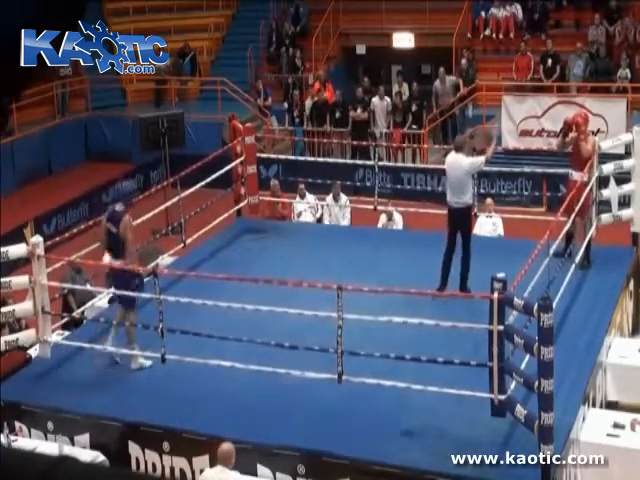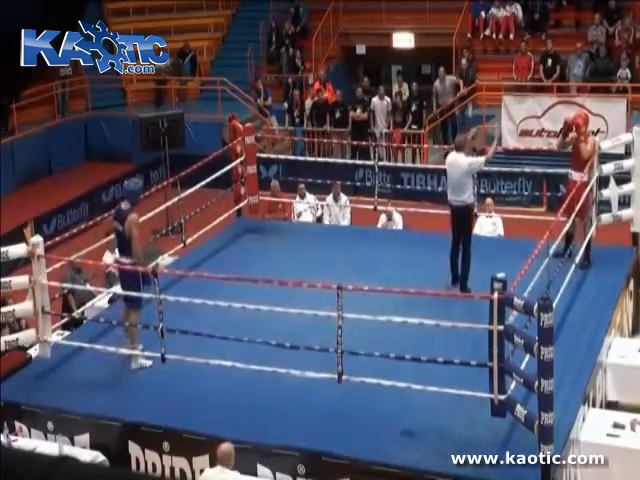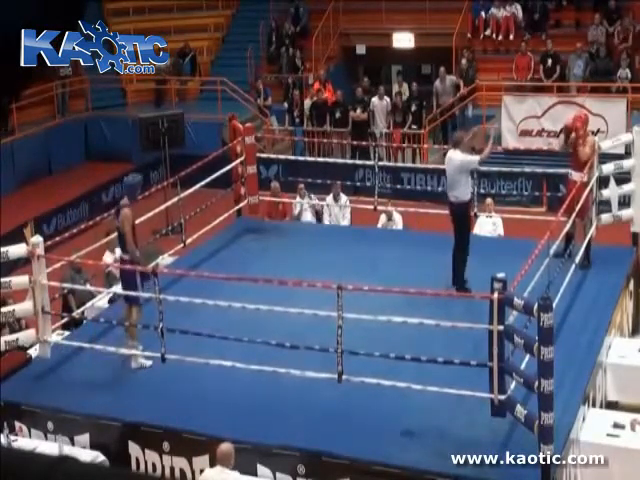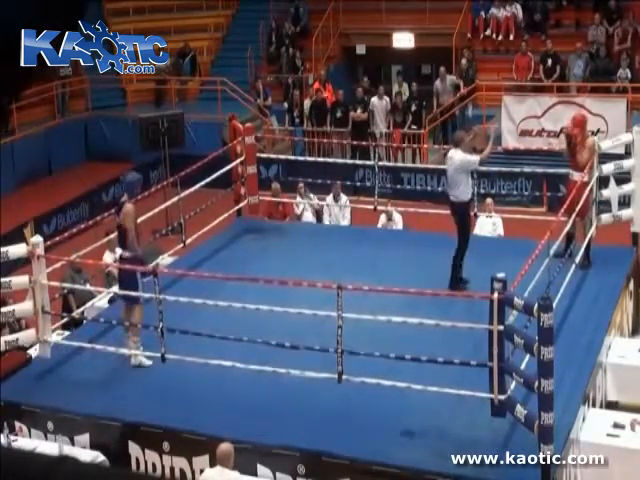
dt=0.4s
person 1, frame 1
left shoulder: (109, 213)
right shoulder: (125, 218)
left elbow: (104, 242)
right elbow: (130, 249)
right wrist: (137, 271)
left hip: (112, 265)
right hip: (124, 268)
left knee: (123, 306)
right knee: (131, 310)
left ankle: (109, 342)
right ankle: (135, 358)
person 1, frame 2
left shoulder: (117, 210)
right shoulder: (132, 217)
right elbow: (136, 248)
left hip: (121, 263)
right hip: (131, 265)
left knee: (127, 305)
right knee: (134, 310)
left ankle: (131, 346)
right ankle: (135, 357)
person 1, frame 3
left shoulder: (121, 207)
right shoulder: (127, 212)
right elbow: (130, 244)
right wrist: (141, 265)
left hip: (124, 261)
right hip: (131, 262)
left knee: (129, 304)
right knee: (136, 307)
left ankle: (131, 345)
right ankle: (135, 356)
person 1, frame 4
left shoulder: (122, 204)
right shoulder: (129, 207)
right elbow: (132, 238)
right wrist: (141, 259)
left hip: (123, 258)
right hip: (131, 259)
left knee: (128, 303)
right knee: (138, 304)
left ankle: (130, 344)
right ankle: (135, 353)
person 2, frame 1
left shoulder: (449, 159)
right shoulder: (468, 163)
left elbow: (456, 149)
right elbow: (487, 156)
left wrist: (466, 136)
right wrist: (494, 140)
left hip: (452, 209)
right hip: (465, 210)
left knee: (449, 248)
right knee: (466, 249)
left ankle: (442, 285)
right ankle: (463, 287)
person 2, frame 2
left shoulder: (450, 158)
right shoulder: (468, 162)
left elbow: (459, 148)
right elbow: (488, 157)
left wrist: (469, 136)
right wrist: (496, 139)
left hip: (453, 207)
right hip: (465, 208)
left knee: (455, 243)
right knee: (466, 248)
left ankle: (454, 278)
right ankle: (463, 286)
person 2, frame 3
left shoulder: (450, 154)
right shoulder: (462, 159)
left elbow: (462, 147)
right elbow: (483, 156)
left wrist: (472, 135)
right wrist: (491, 138)
left hip: (453, 203)
right hip: (462, 205)
left knee: (458, 242)
right knee: (463, 244)
left ankle: (456, 278)
right ankle: (460, 284)
person 2, frame 4
left shoulder: (452, 153)
right shoulder: (462, 159)
left elbow: (463, 147)
right elbow: (483, 156)
left wrist: (472, 136)
right wrist: (492, 138)
left hip: (455, 202)
right hip: (461, 204)
left knee: (462, 241)
right knee: (463, 243)
left ankle: (457, 276)
right ankle: (454, 282)
person 3, frame 1
left shoulder: (590, 139)
right shoulder: (574, 137)
left elbow: (586, 153)
right elbow: (560, 147)
left wrist: (581, 135)
right wrist: (565, 132)
left hip: (584, 181)
right hip: (573, 179)
left knee: (584, 218)
left ankle: (587, 257)
right ankle: (567, 249)
person 3, frame 2
left shoulder: (591, 139)
right shoulder: (574, 137)
left elbow: (585, 155)
right elbow: (560, 147)
left wrist: (581, 136)
right wrist: (565, 132)
left hip: (584, 181)
right hip: (573, 179)
left knee: (584, 219)
right knee: (570, 216)
left ankle: (587, 257)
right ankle: (567, 249)
person 3, frame 3
left shoulder: (590, 140)
right shoulder: (574, 138)
left elbow: (584, 157)
left wrist: (580, 139)
right wrist: (567, 136)
left hip: (584, 181)
right hip: (573, 178)
left knee: (584, 219)
right knee: (570, 215)
left ankle: (587, 257)
right ankle: (567, 249)
person 3, frame 4
left shoulder: (590, 141)
right shoulder: (575, 139)
left elbow: (582, 162)
left wrist: (578, 144)
right wrist: (569, 142)
left hip: (584, 181)
right hip: (573, 179)
left knee: (584, 219)
right knee: (571, 216)
left ankle: (586, 257)
right ankle: (567, 249)
